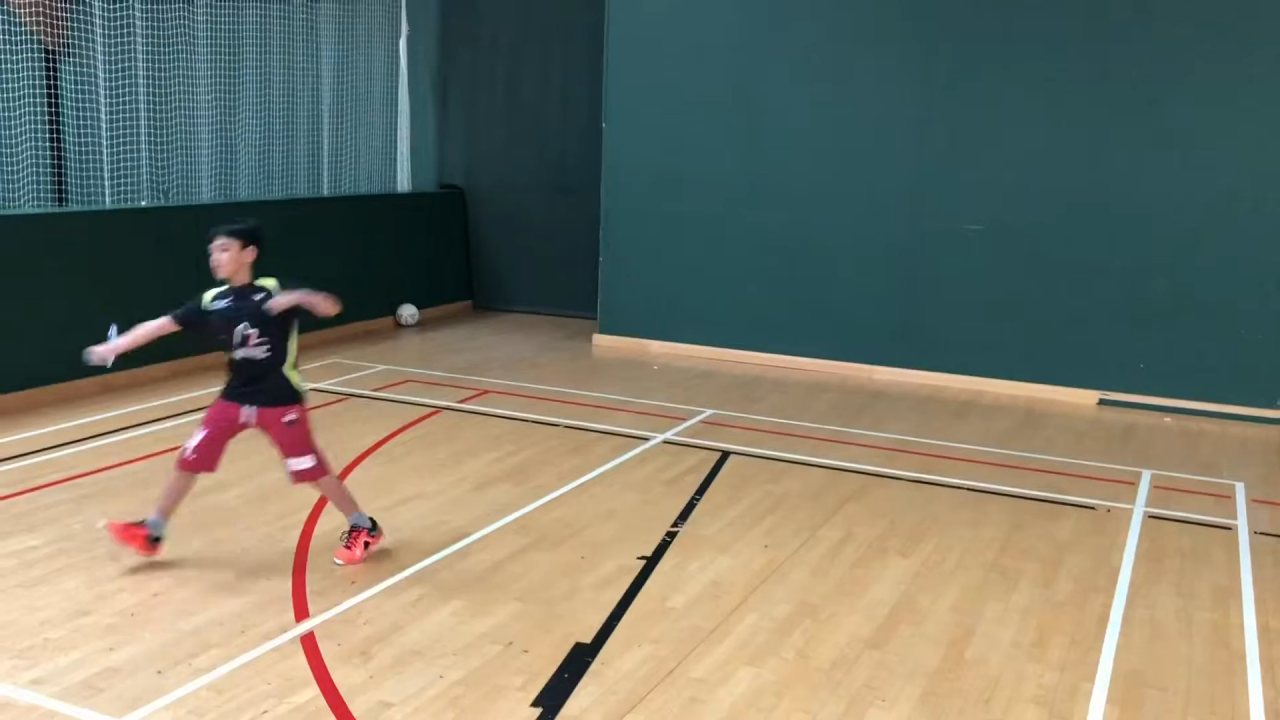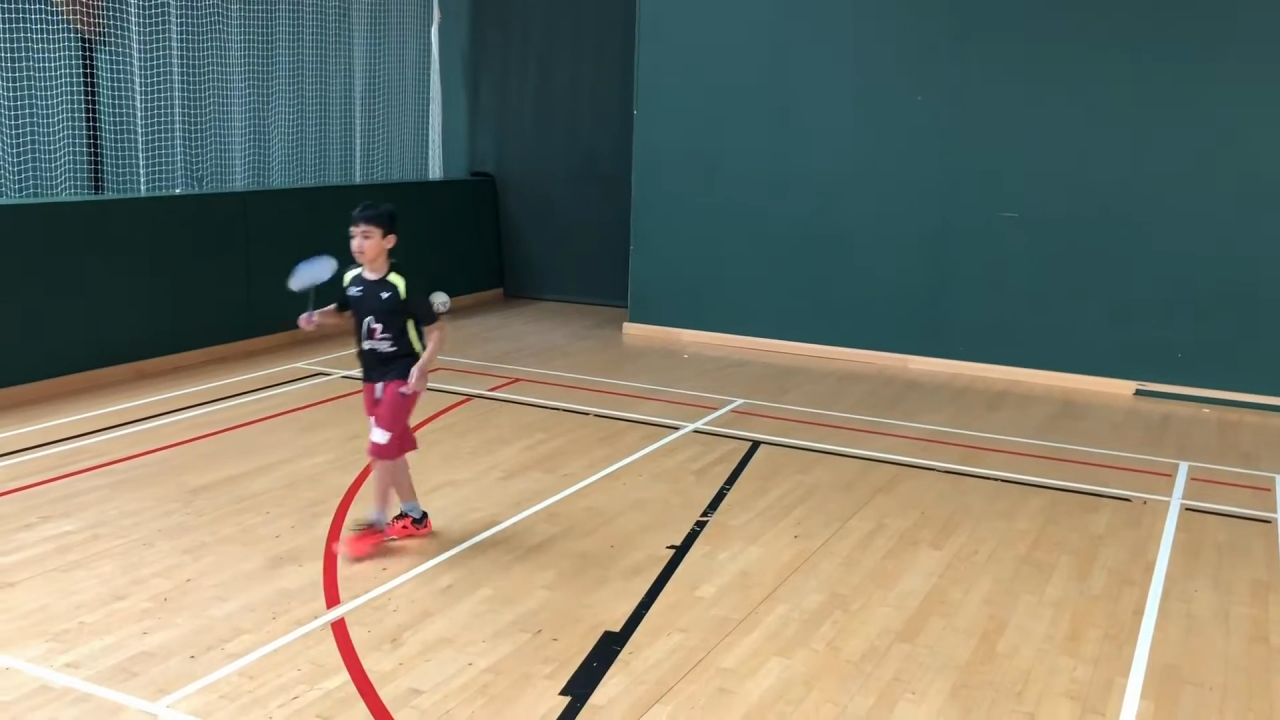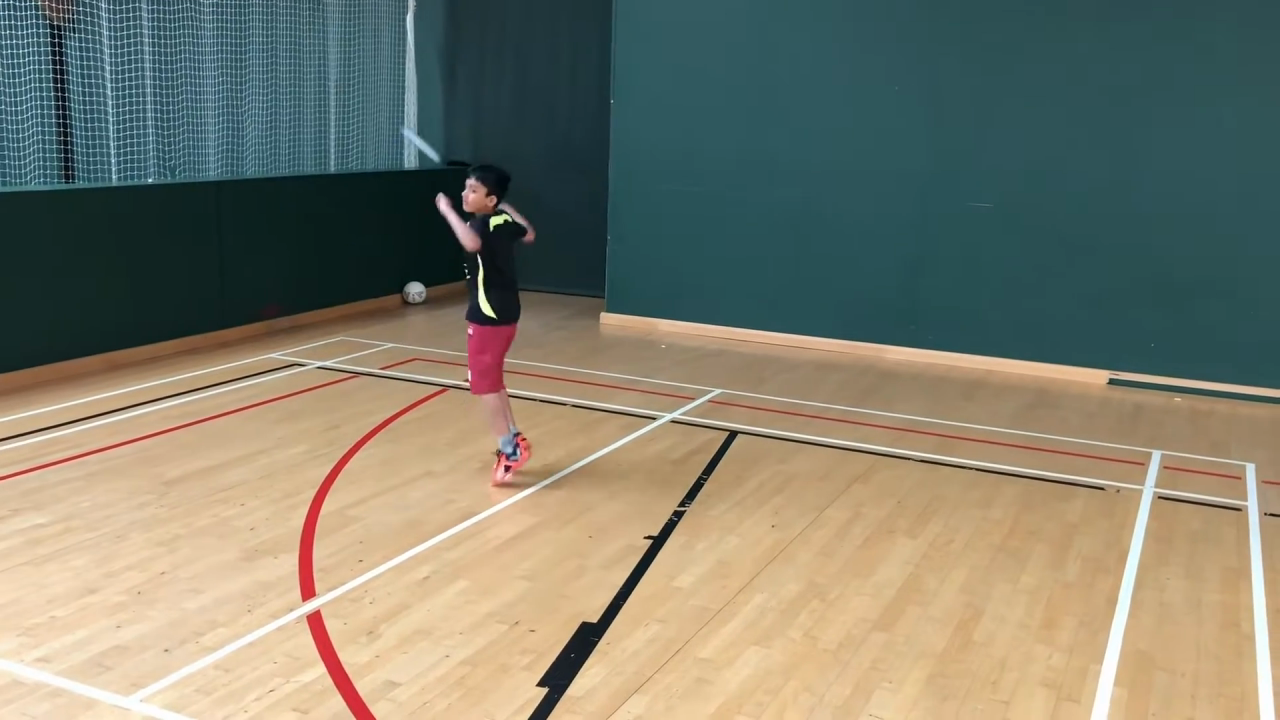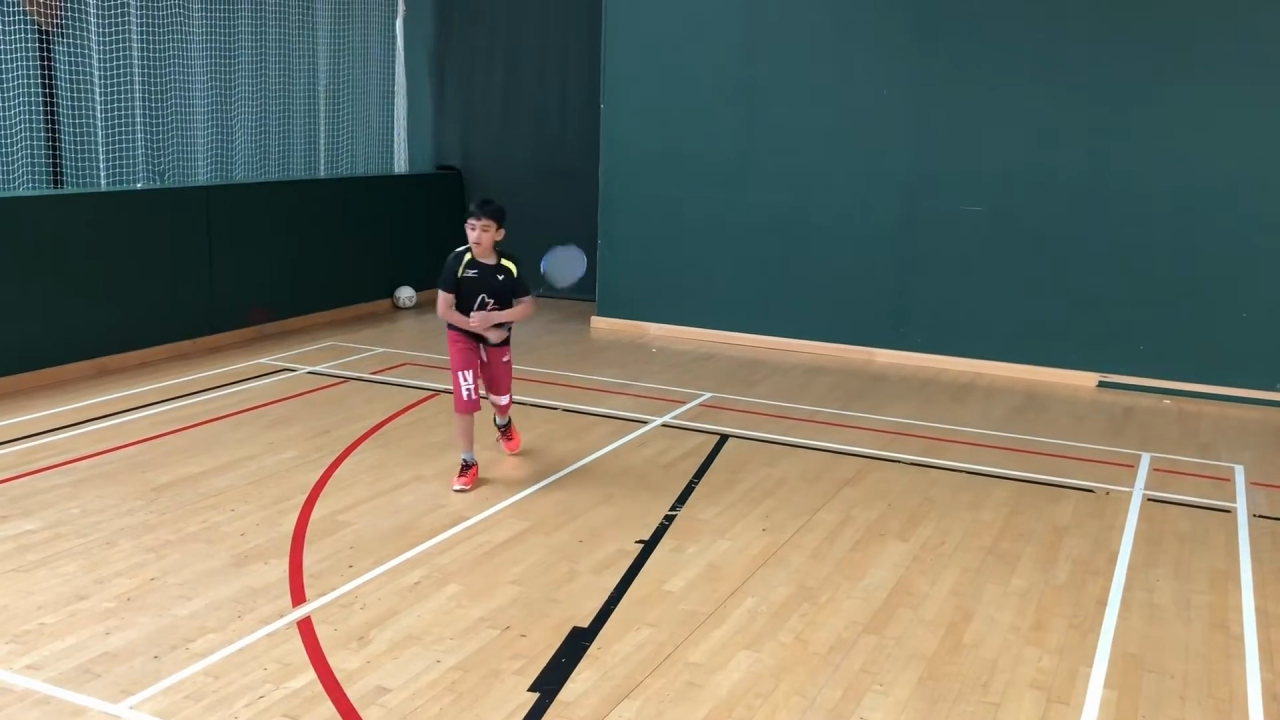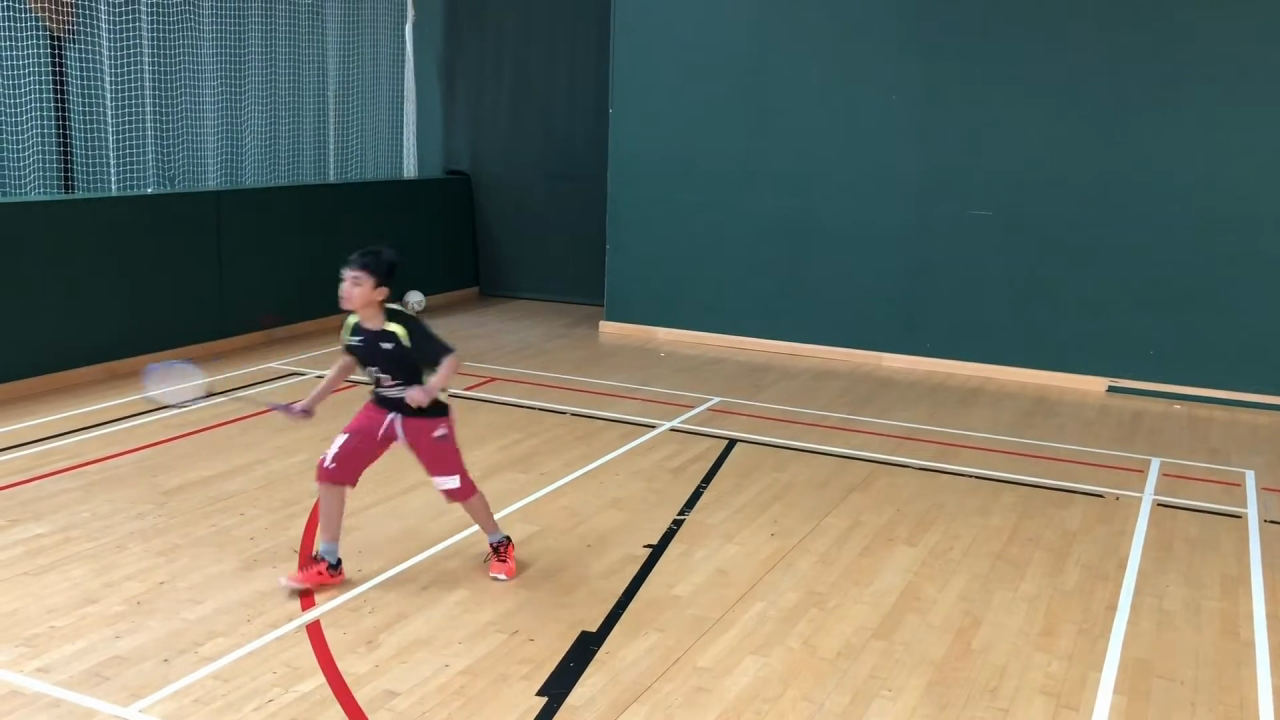
dt=1s
person 1, frame 1
left shoulder: (275, 290)
right shoulder: (211, 301)
left elbow: (330, 308)
right elbow: (160, 326)
left wrist: (300, 297)
right wrist: (113, 346)
left hip: (279, 397)
right hip: (236, 396)
left knee: (309, 468)
right knee: (192, 457)
left ankle: (363, 527)
right ankle: (151, 532)
person 1, frame 2
left shoulder: (404, 286)
right shoulder: (351, 279)
left elbow: (434, 333)
right elbow: (343, 313)
left wrist: (422, 366)
right wrist: (316, 316)
left hip: (401, 377)
right hip: (373, 377)
left knee: (382, 446)
right knee: (391, 448)
left ankle: (374, 524)
right ankle: (414, 516)
person 1, frame 3
left shoulder: (482, 224)
right shoulder: (505, 221)
left elbow: (471, 243)
right elbow: (529, 233)
left wrist: (448, 211)
right wrist: (508, 208)
left hip: (488, 317)
right hip: (506, 314)
left knee: (484, 383)
right knee: (490, 378)
left ankle: (509, 450)
right ankle: (514, 437)
person 1, frame 4
left shoulder: (509, 267)
right shoulder: (457, 261)
left elbow: (527, 306)
right elbow: (443, 310)
left wrist: (493, 318)
right wrist: (483, 330)
left hip: (496, 339)
right hip: (462, 336)
left knee: (501, 398)
right knee: (465, 400)
left ankle: (503, 423)
right ankle: (468, 463)
person 1, frame 5
left shoulder: (404, 329)
right shoulder: (353, 327)
left elbow: (448, 361)
right elbow: (347, 361)
left wrist: (430, 390)
right wrist: (313, 398)
left hip: (425, 414)
right hip: (381, 410)
left knee: (457, 486)
right knee: (330, 470)
left ankle: (500, 544)
right ankle: (328, 562)
